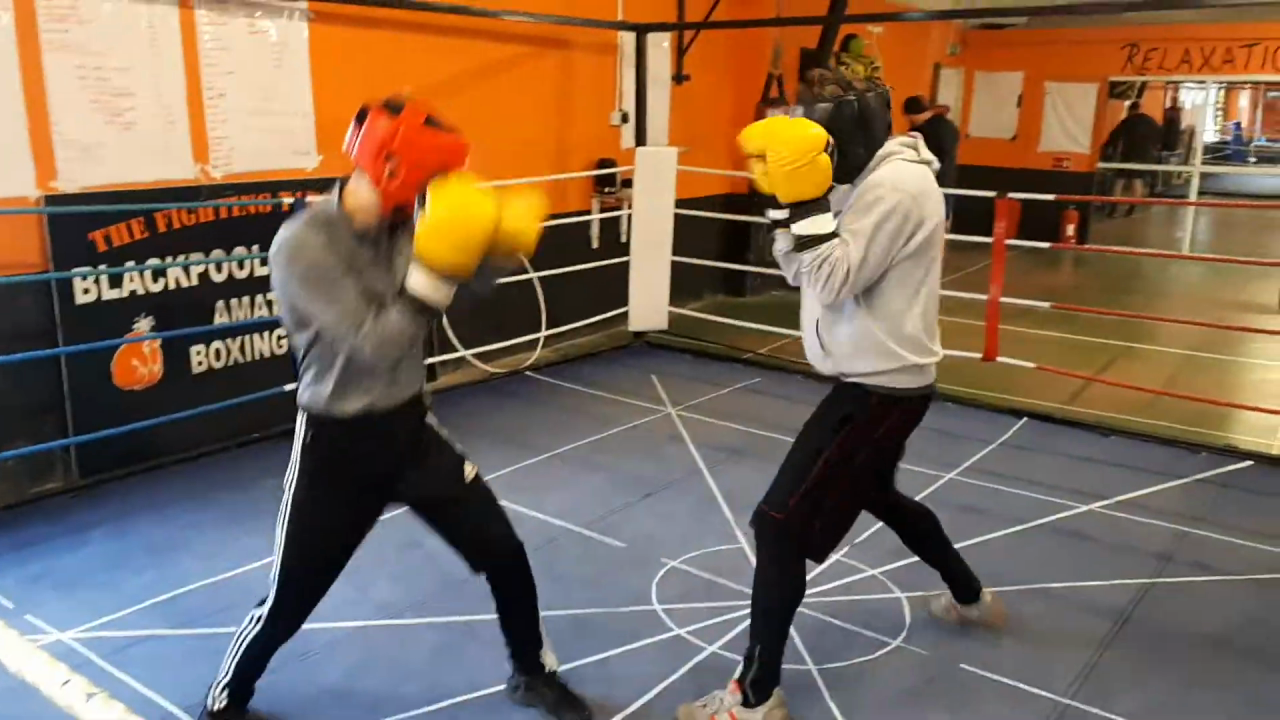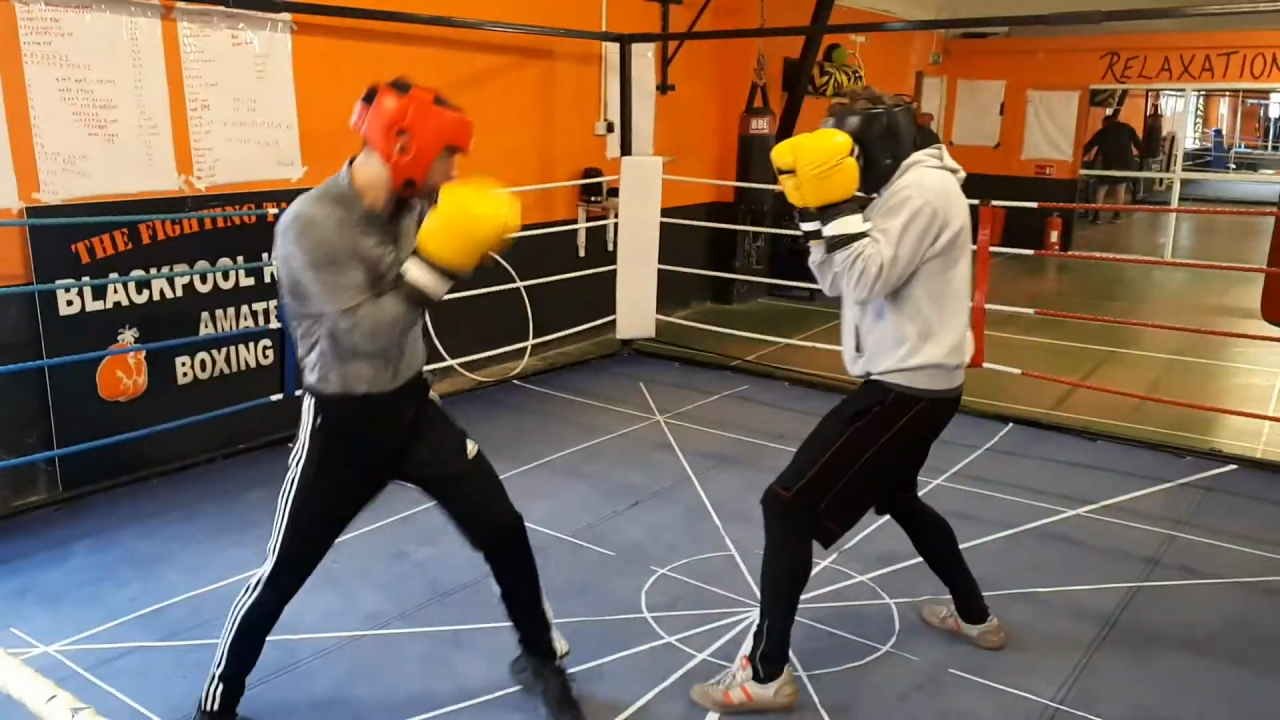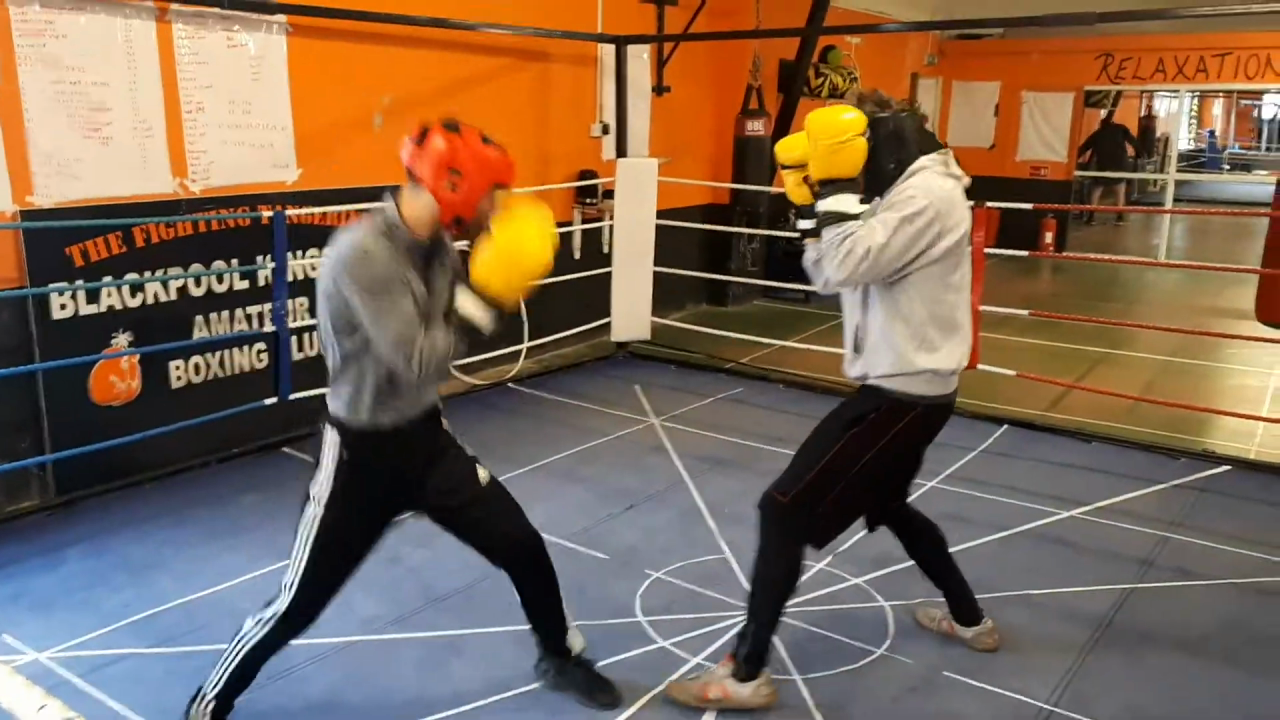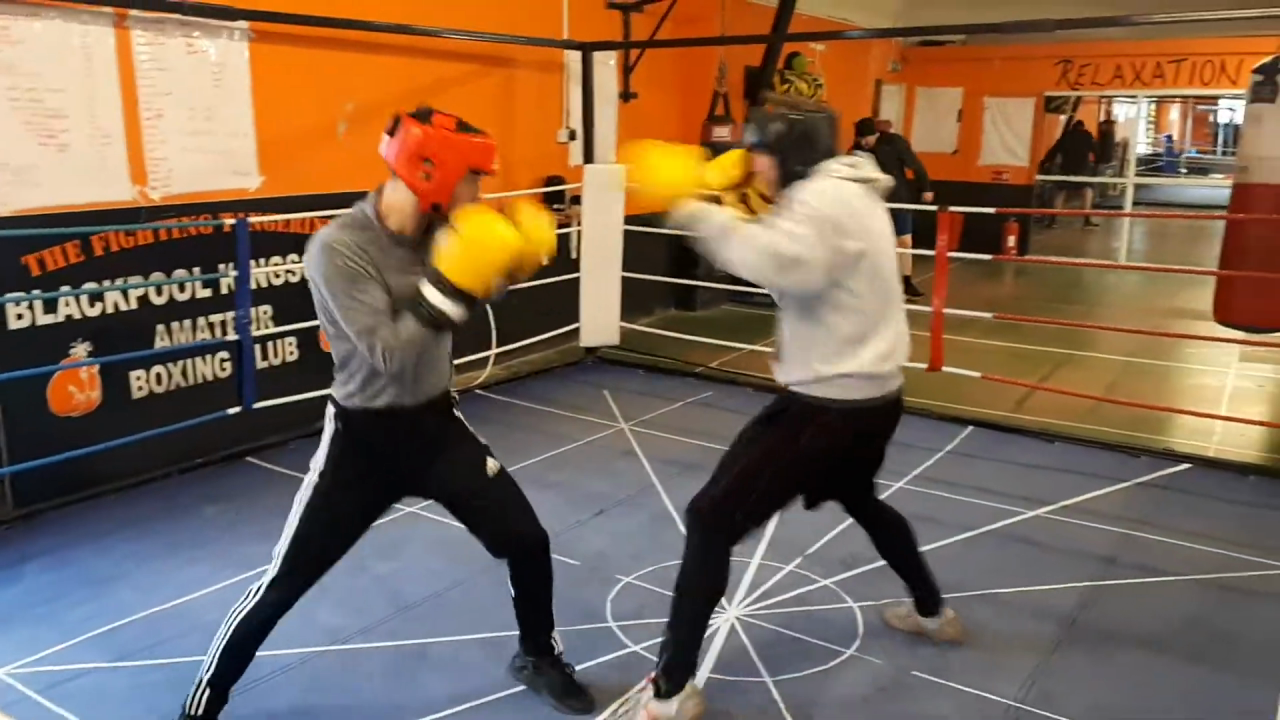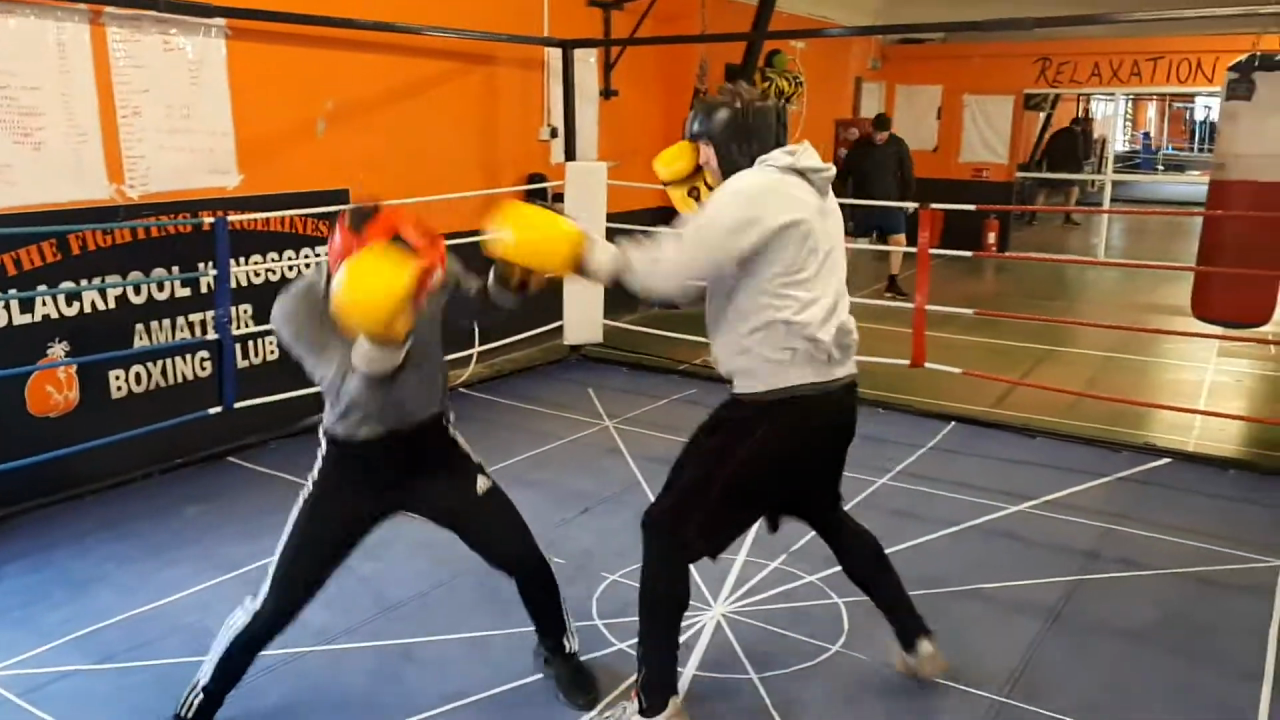
dt=0.2s
person 1, frame 1
left shoulder: (900, 187)
right shoulder: (865, 181)
left elbow: (834, 280)
right elbow: (802, 272)
left wrist: (806, 196)
right wrist: (784, 193)
left hip: (881, 386)
right hip: (880, 376)
left knee: (779, 524)
right knee: (875, 493)
right ankle: (972, 597)
person 1, frame 2
left shoulder: (925, 190)
right shoulder: (900, 191)
left elbow: (863, 279)
right elbow: (834, 277)
left wrist: (837, 200)
right wrist: (815, 205)
left hip: (905, 387)
right hip: (920, 382)
left knee: (788, 505)
right knee: (895, 496)
right ankle: (975, 615)
person 1, frame 3
left shoulder: (928, 196)
right shoulder: (902, 196)
left elbow: (847, 263)
right elbow: (826, 274)
left wrist: (837, 183)
right wrist: (813, 198)
left hip: (902, 392)
right hip: (913, 386)
left knee: (784, 509)
right knee: (886, 502)
left ankle: (745, 671)
right ankle: (969, 618)
person 1, frame 4
left shoulder: (825, 199)
right shoulder: (846, 199)
left elbow: (772, 264)
right elbow: (788, 264)
left wrist: (687, 204)
right wrist: (749, 211)
left hip: (828, 398)
right hip: (877, 392)
left knee: (712, 518)
right knee: (857, 495)
right ankle: (933, 611)
person 1, frame 5
left shoulder: (754, 190)
right shoulder: (811, 192)
left elbow: (672, 271)
left wrist: (585, 254)
right wrist: (699, 209)
left hip: (776, 398)
right hip: (833, 390)
left knee: (666, 529)
right knee: (825, 513)
right ankle: (916, 643)
person 2, frame 1
left shoulder: (408, 222)
right shoulder: (301, 244)
left elbow: (475, 263)
right elbow: (377, 347)
left wrist: (501, 234)
right wrist: (439, 266)
left hip: (408, 428)
right hip: (335, 443)
left knee: (503, 551)
right knee: (288, 603)
person 2, frame 2
left shoulder: (411, 206)
right shoulder: (310, 223)
right elbow: (369, 333)
left wrist: (474, 236)
right wrist: (436, 260)
left hip: (411, 407)
right hip: (340, 422)
left knee: (504, 529)
right knee: (282, 575)
left ankle: (539, 660)
person 2, frame 3
left shoulder: (433, 242)
right shoulder: (360, 255)
right elbow: (418, 364)
left wrist: (498, 261)
right wrist: (485, 292)
left hip: (425, 436)
right hip: (362, 450)
left knee: (522, 546)
right knee: (299, 603)
left ankle: (560, 657)
person 2, frame 4
left shoulder: (438, 230)
right shoulder: (337, 249)
right elbow: (389, 358)
left wrist: (511, 260)
right wrist: (451, 281)
left hip: (435, 422)
right hip: (363, 436)
left knee: (527, 540)
right knee: (286, 579)
left ankle: (538, 656)
person 2, frame 5
left shoulder: (431, 274)
right shoulder: (298, 309)
left elbow: (484, 305)
right elbow: (360, 398)
left wrist: (511, 275)
right wrist: (377, 337)
left hip: (429, 445)
right hip: (353, 461)
left knee: (523, 557)
right knee: (278, 600)
left ankle: (558, 651)
